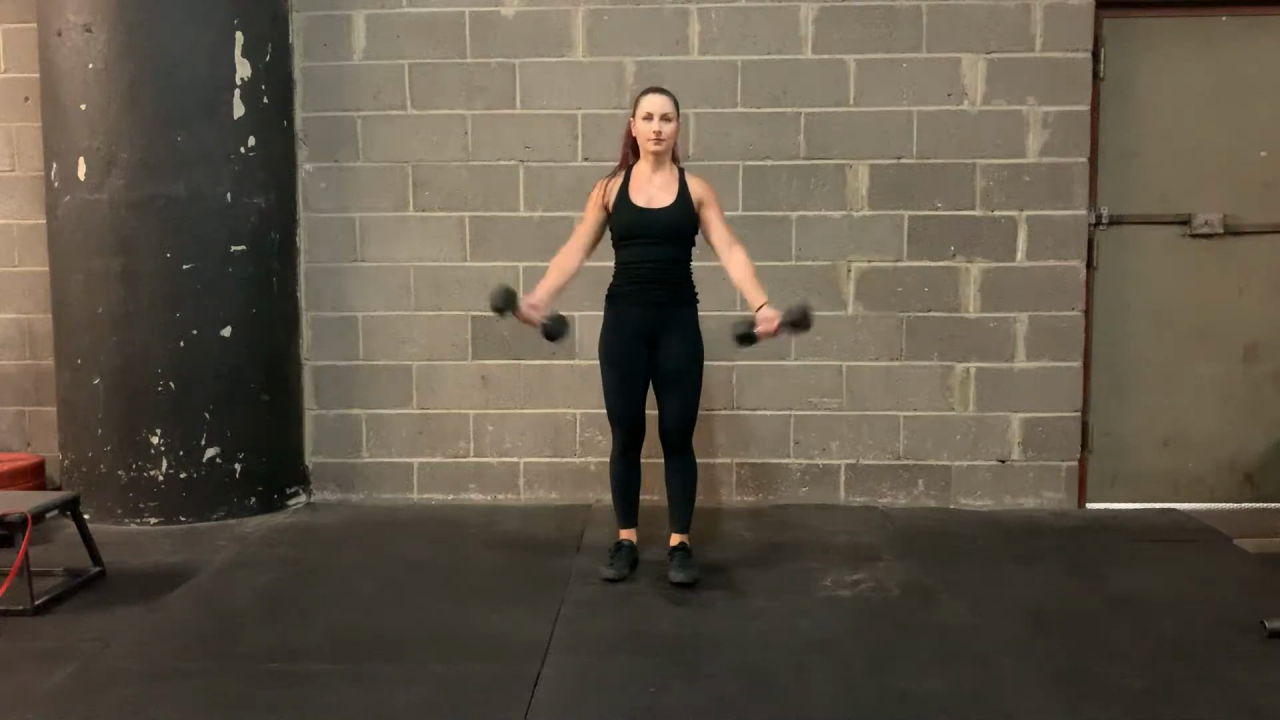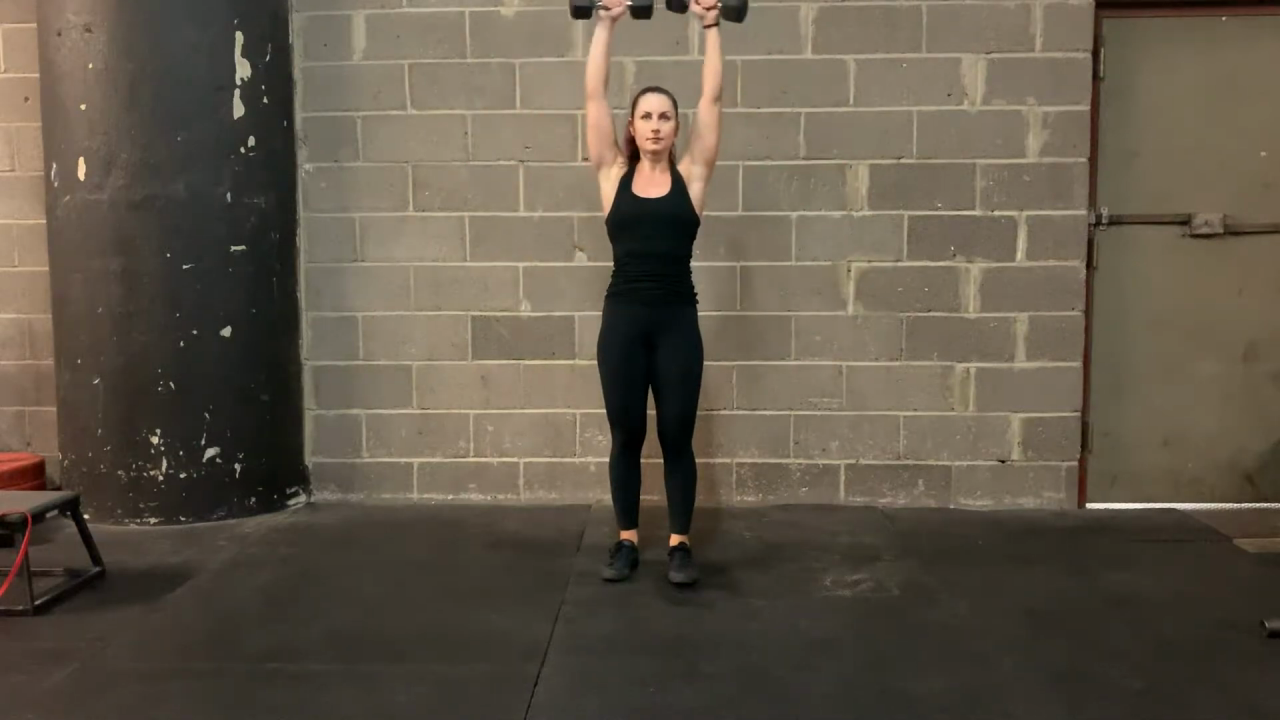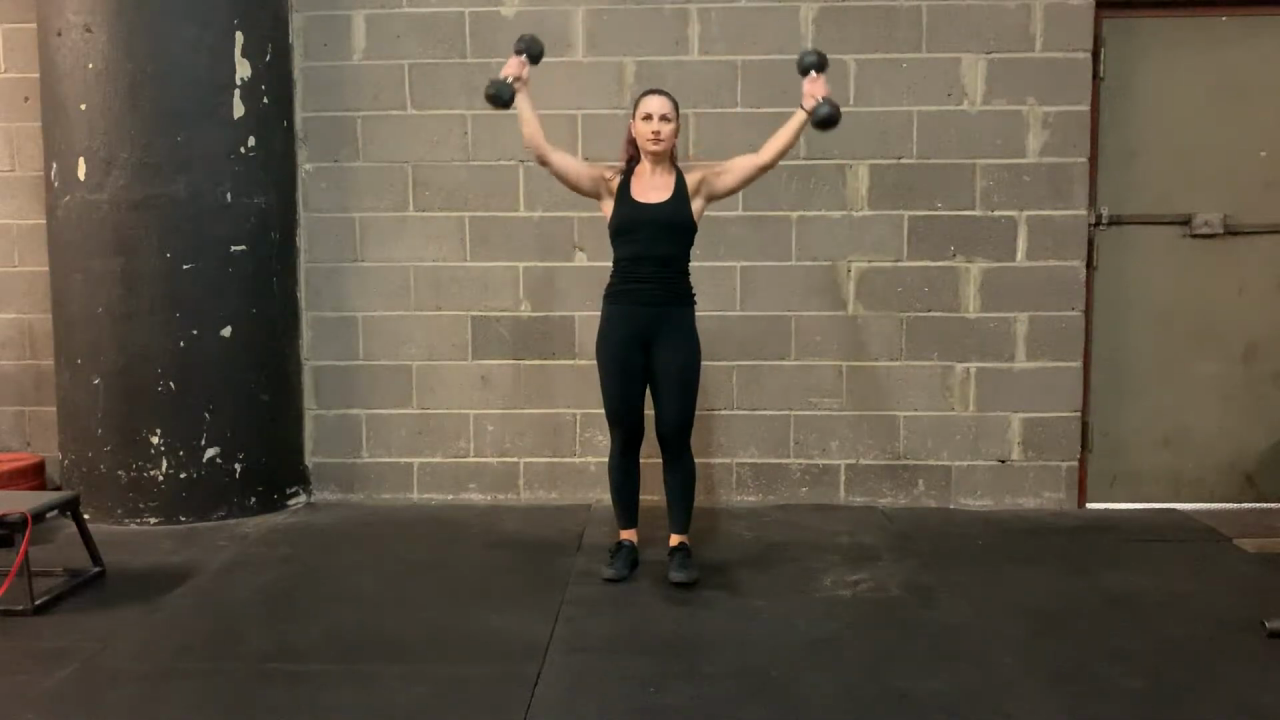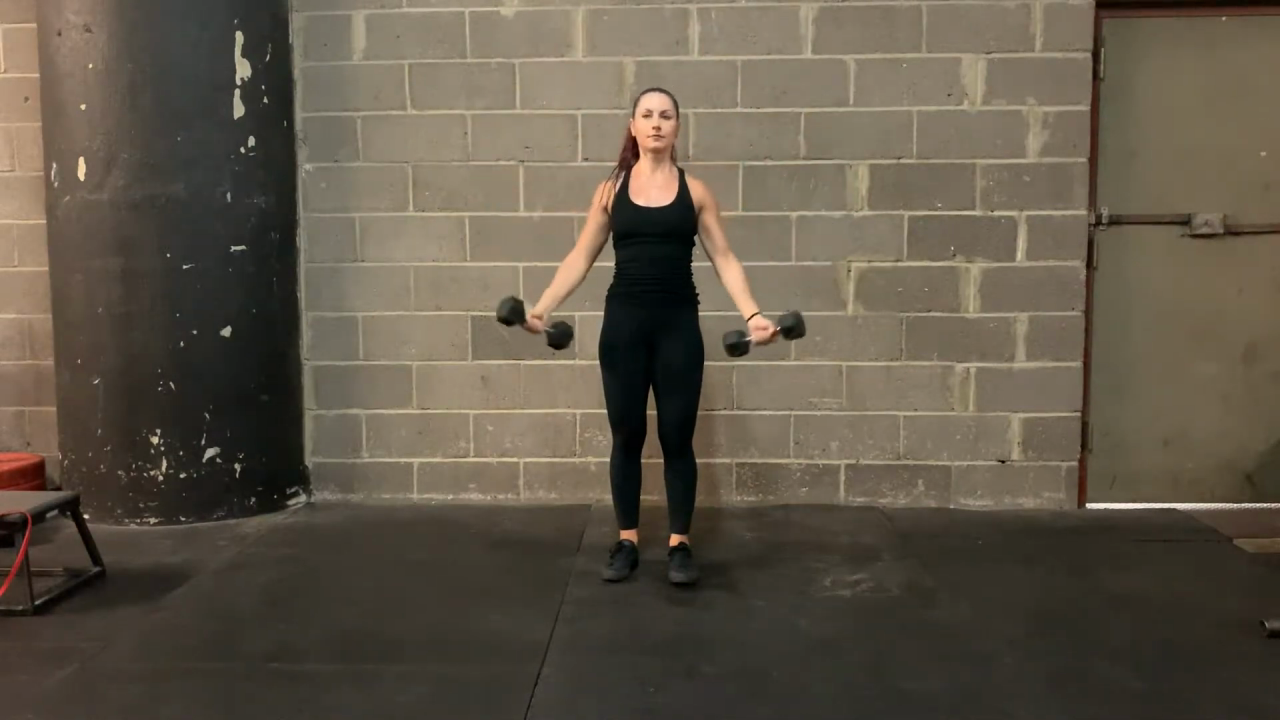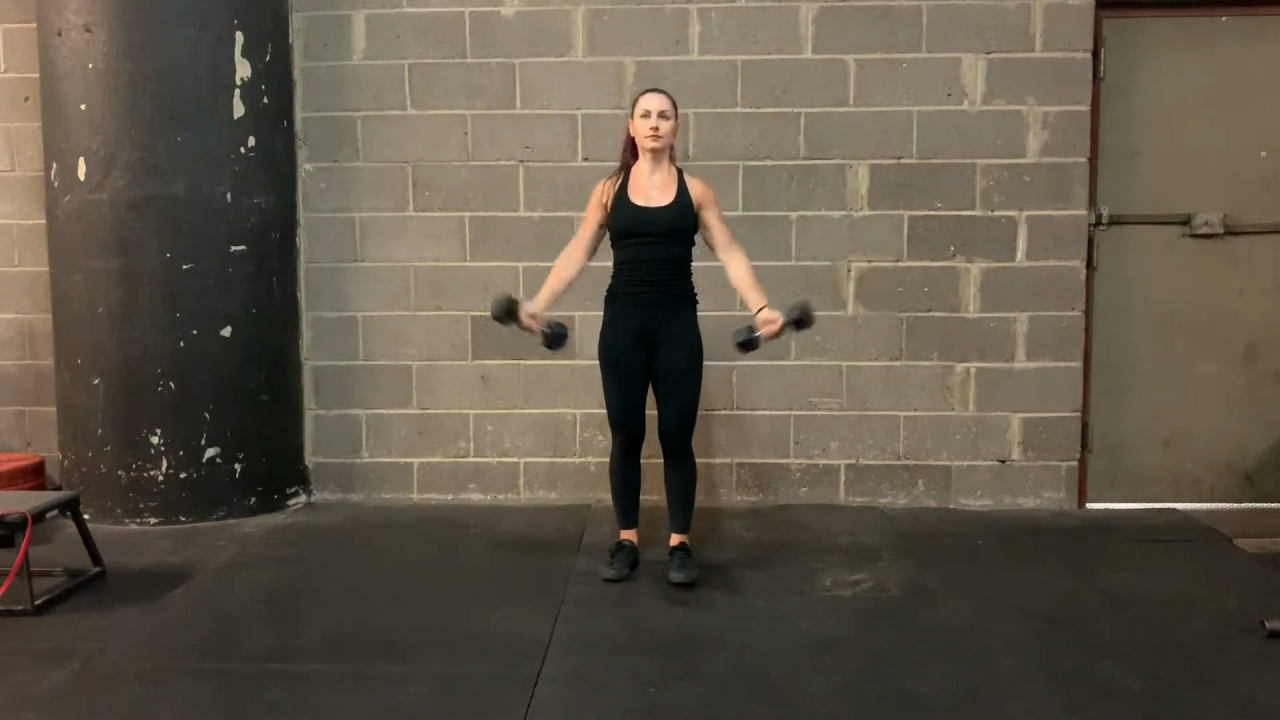
dt=1s
person 1, frame 1
left shoulder: (695, 188)
right shoulder: (610, 186)
left elbow: (730, 249)
right elbow: (576, 248)
left wrist: (760, 303)
right wrist: (540, 296)
left hip: (678, 319)
right hip: (623, 320)
left knee: (677, 435)
right knee: (626, 435)
left ankle: (680, 543)
right ankle: (626, 540)
person 1, frame 2
left shoulder: (691, 177)
right shoulder: (614, 175)
left elbow: (712, 98)
right elbow: (595, 95)
left hip: (677, 321)
right hip: (622, 319)
left knee: (677, 437)
right knee: (626, 436)
left ankle: (679, 543)
right ankle: (626, 540)
person 1, frame 3
left shoulder: (695, 186)
right shoulder: (610, 184)
left elbow: (765, 158)
right elbow: (546, 155)
left wrist: (805, 109)
right wrist: (521, 93)
left hip: (675, 322)
right hip: (621, 320)
left knee: (675, 436)
right knee: (624, 436)
left ankle: (679, 543)
right ankle: (626, 541)
person 1, frame 4
left shoulder: (695, 190)
right shoulder: (610, 189)
left elbow: (723, 258)
right elbow: (581, 256)
left wrist: (752, 314)
right wrist: (544, 306)
left hip: (678, 322)
right hip: (623, 321)
left knee: (677, 437)
right knee: (627, 436)
left ankle: (679, 544)
right ankle: (626, 542)
person 1, frame 5
left shoulder: (695, 190)
right shoulder: (609, 189)
left elbow: (729, 252)
right elbow: (577, 251)
left wrist: (760, 306)
right wrist: (540, 301)
left hip: (677, 322)
right hip: (623, 323)
left knee: (676, 437)
right knee: (626, 436)
left ankle: (680, 544)
right ankle: (626, 541)
